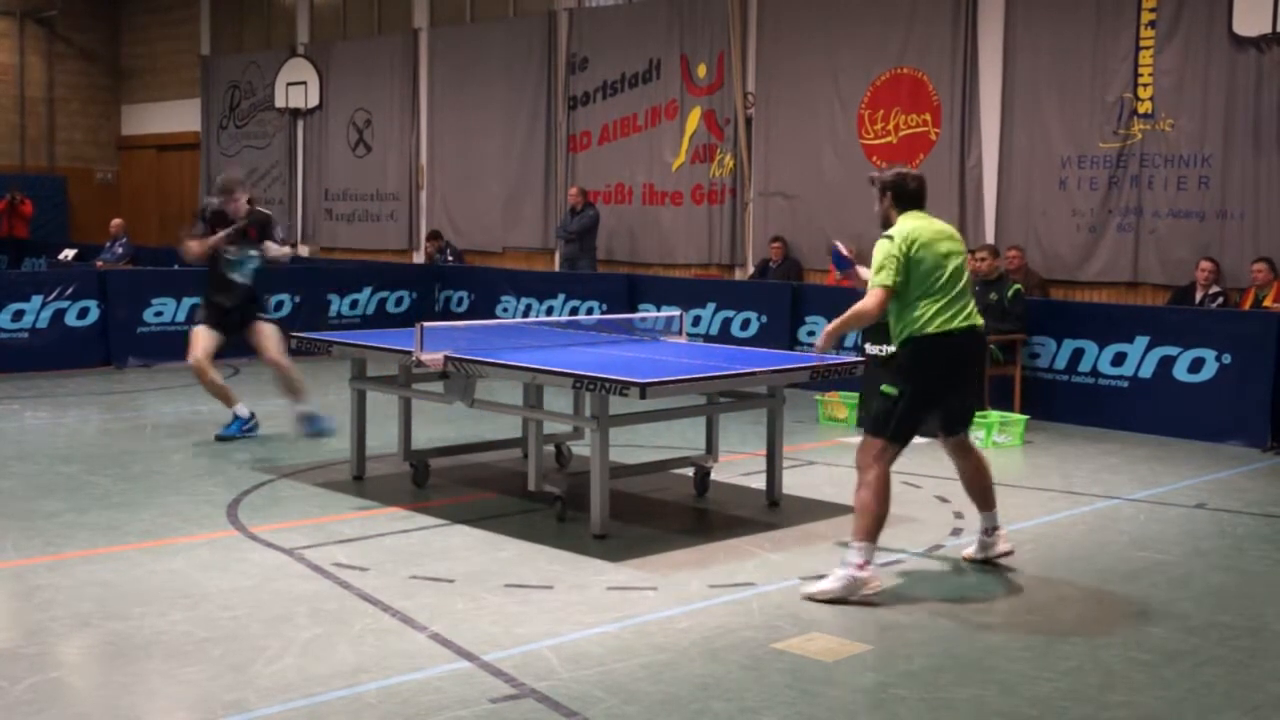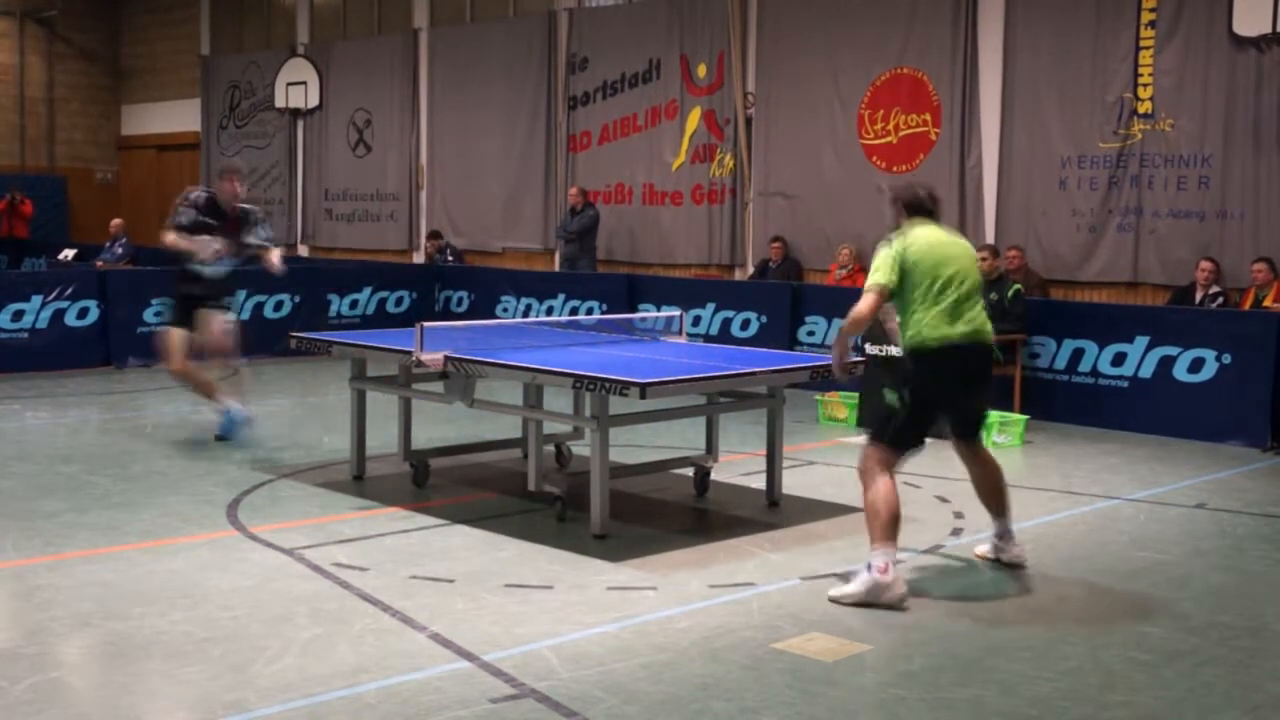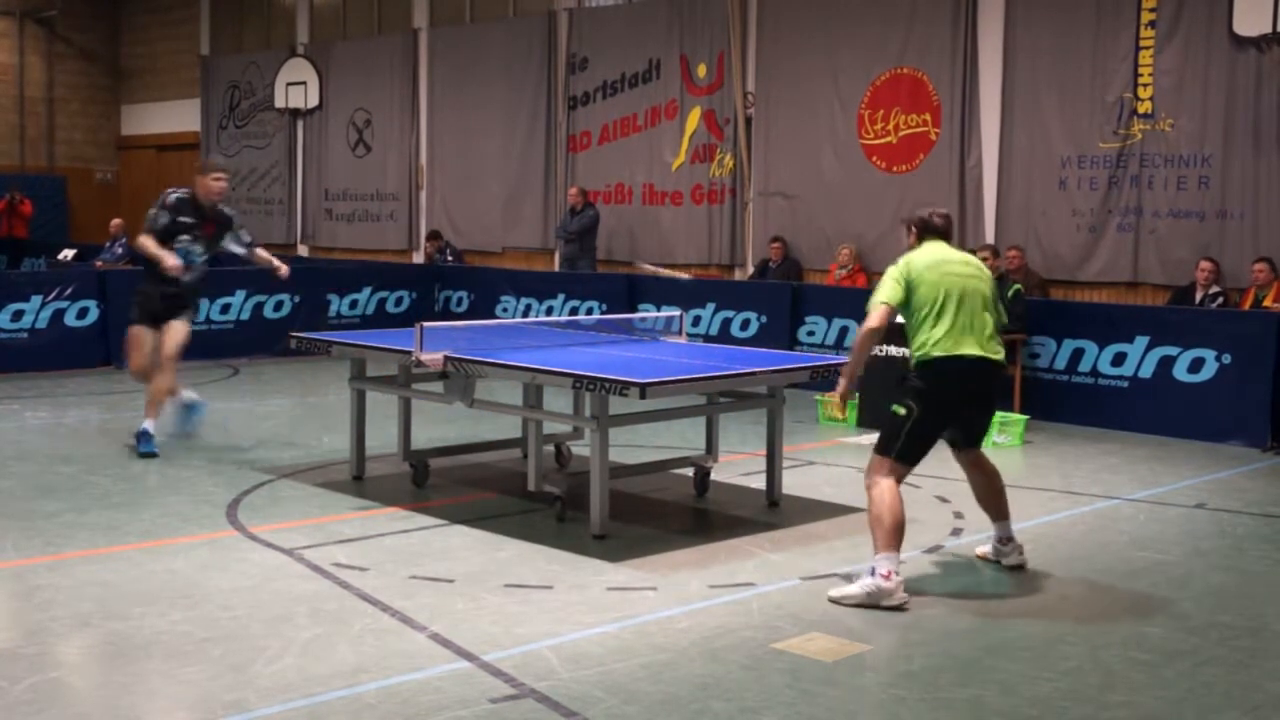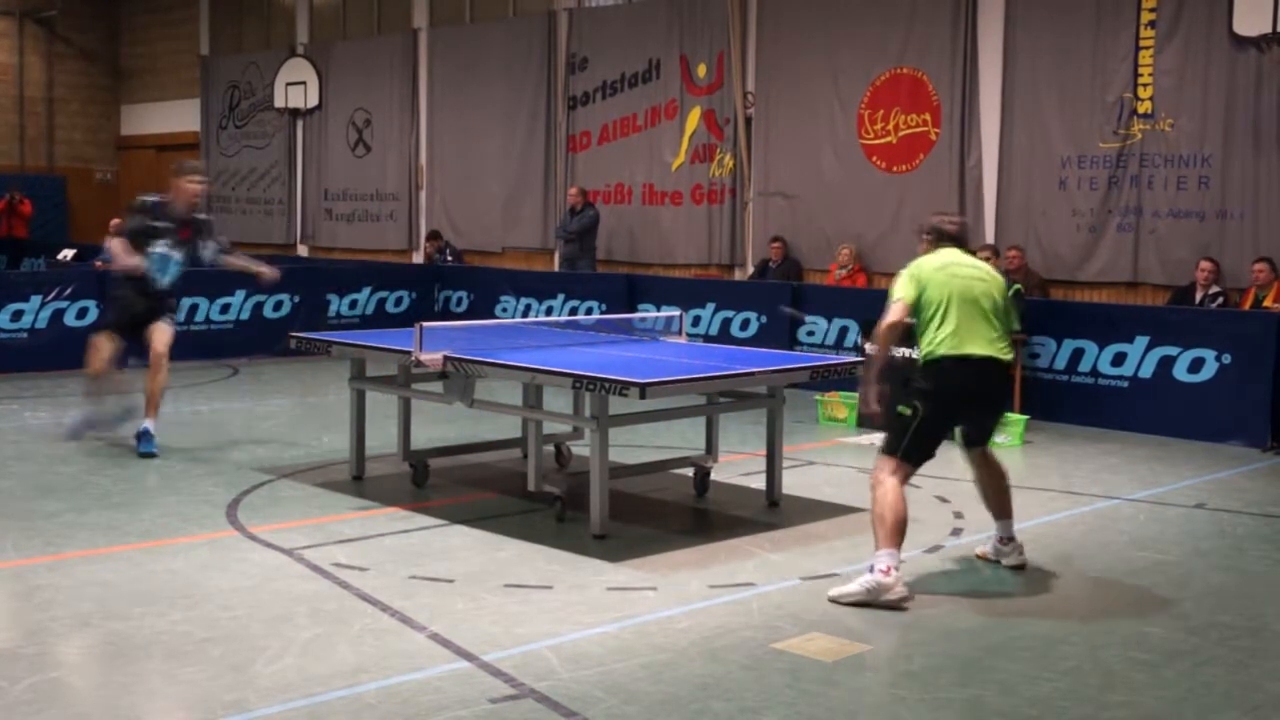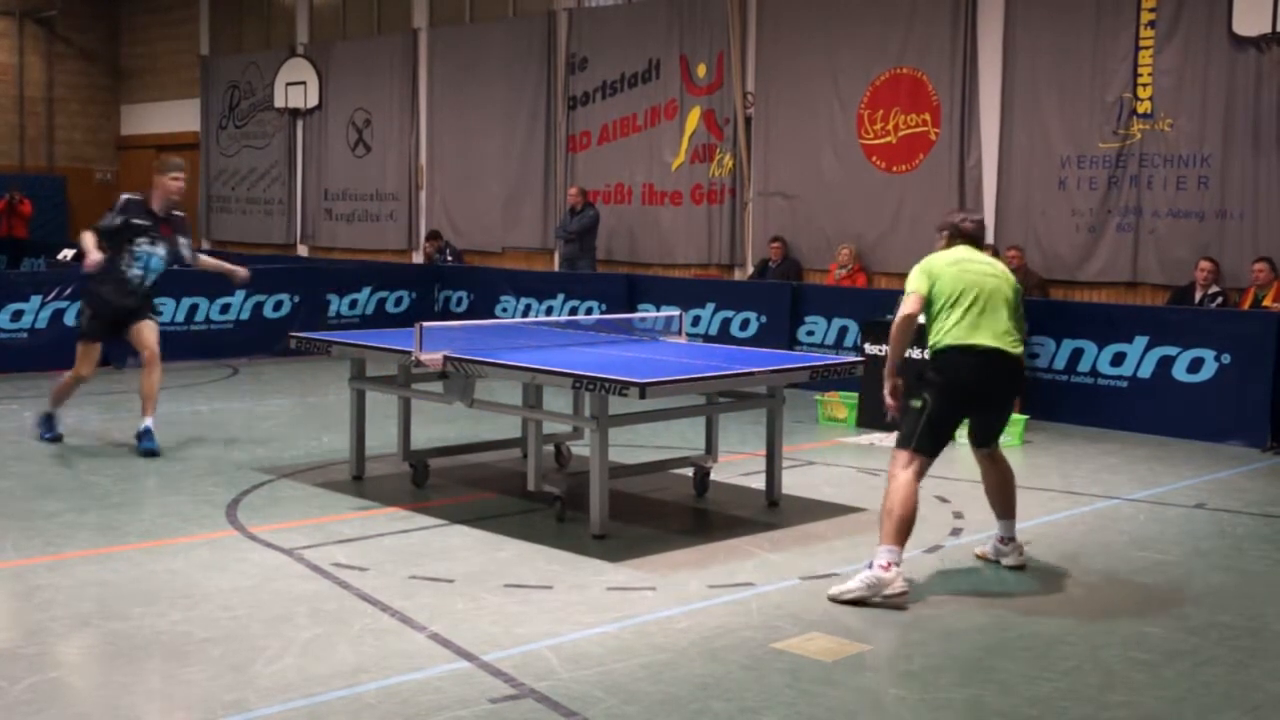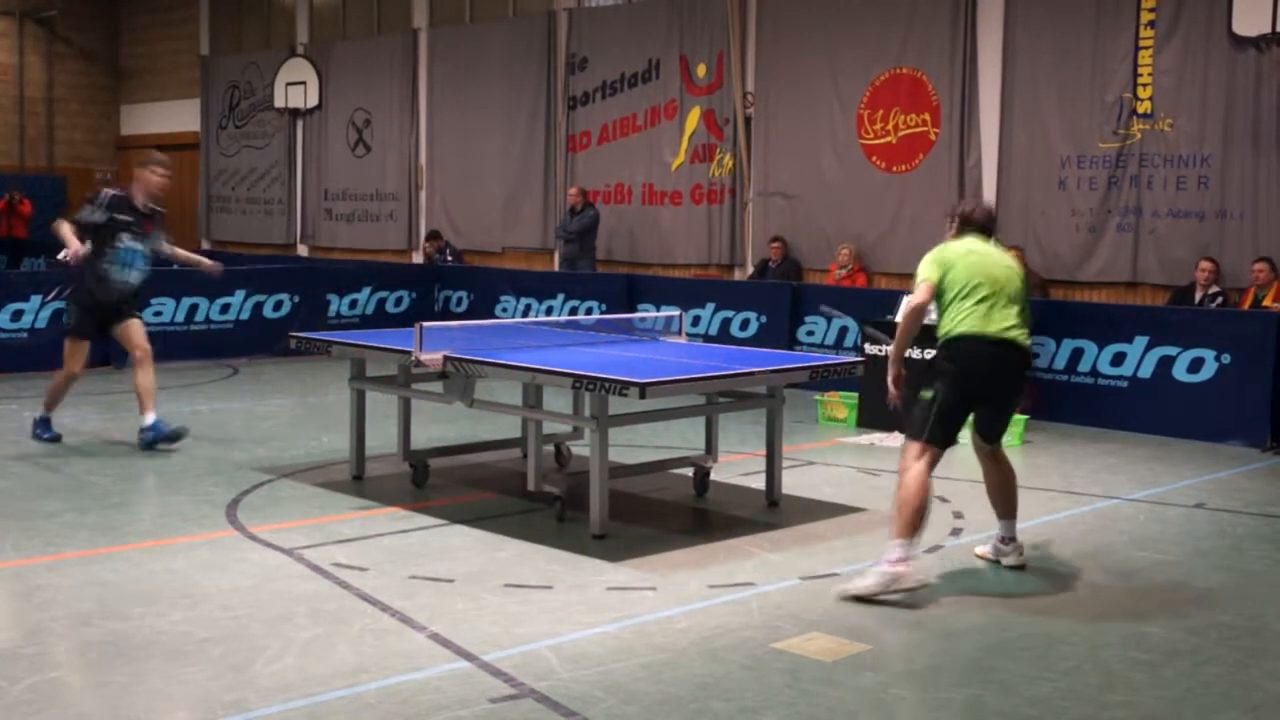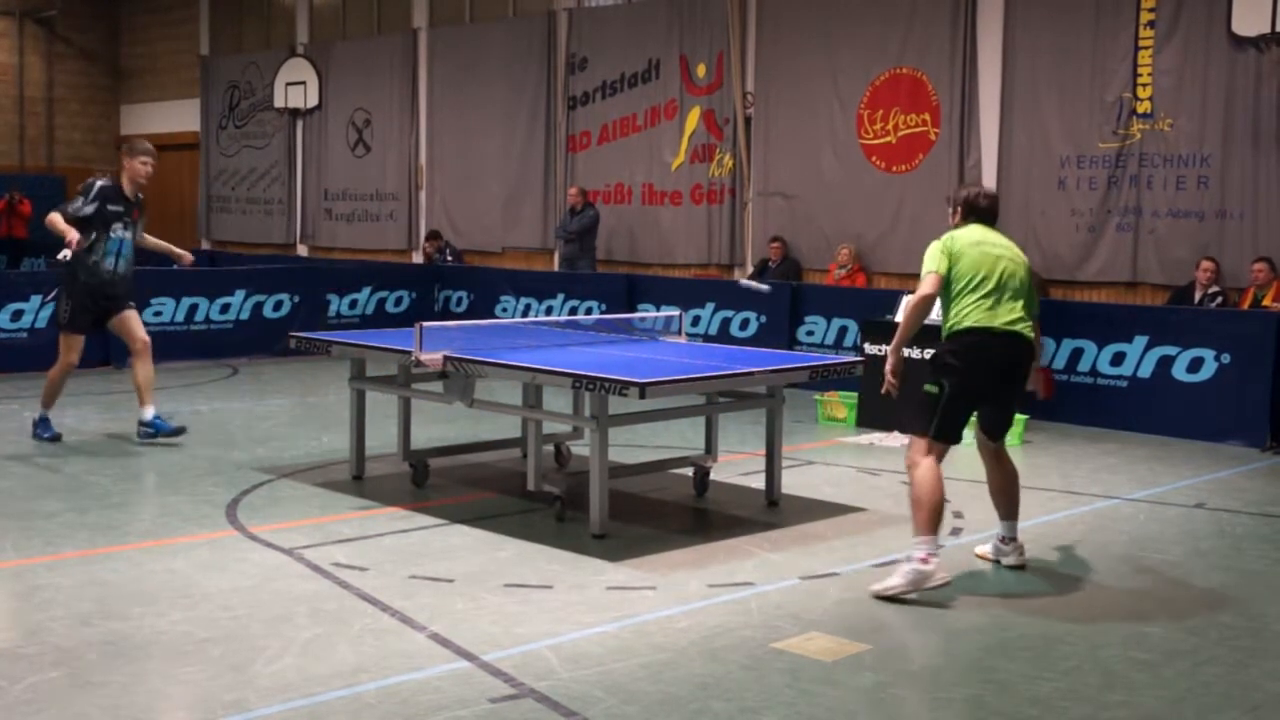
dt=0.1s
person 1, frame 1
left shoulder: (895, 237)
right shoulder: (948, 232)
left elbow: (874, 305)
left wrist: (831, 330)
left hip: (928, 350)
right hip: (969, 345)
left knee: (873, 456)
right knee: (959, 443)
left ankle: (859, 568)
right ankle: (992, 536)
person 1, frame 2
left shoulder: (898, 246)
right shoulder: (962, 246)
left elbow: (864, 312)
left wrist: (841, 348)
left hip: (932, 359)
right hip: (976, 354)
left knee: (876, 463)
right knee: (970, 448)
left ankle: (882, 572)
right ankle: (1006, 541)
person 1, frame 3
left shoulder: (907, 265)
right shoulder: (979, 268)
left elbow: (875, 326)
left wrist: (847, 376)
left hip: (939, 372)
right hip: (987, 373)
left knee: (882, 472)
right knee: (969, 454)
left ankle: (885, 576)
right ankle: (1007, 544)
person 1, frame 4
left shoulder: (919, 268)
right shoulder: (992, 275)
left elbow: (892, 323)
right elbow: (1009, 333)
left wrist: (872, 380)
left hip: (945, 371)
right hip: (995, 373)
left knee: (888, 472)
right knee: (978, 451)
left ankle: (885, 573)
right ankle: (1007, 544)
person 1, frame 5
left shoulder: (932, 264)
right shoulder: (1004, 273)
left elbow: (908, 314)
left wrist: (890, 373)
left hip: (954, 363)
right hip: (1005, 367)
left knee: (905, 466)
right knee: (987, 448)
left ankle: (884, 568)
right ankle: (1008, 543)
person 1, frame 6
left shoulder: (944, 253)
right shoulder: (1011, 264)
left elbow: (919, 302)
left wrist: (895, 361)
right wrist: (1013, 382)
left hip: (965, 352)
right hip: (1013, 357)
left knee: (917, 457)
right knee: (989, 446)
left ankle: (897, 562)
right ankle: (1008, 542)
person 1, frame 7
left shoulder: (948, 243)
right shoulder: (1016, 254)
left elbow: (926, 294)
right elbow: (1032, 322)
left wrist: (894, 351)
right wrist: (1034, 371)
left hip: (967, 348)
right hip: (1014, 351)
left knee: (922, 453)
right knee: (992, 445)
left ankle: (923, 560)
right ankle: (1008, 542)
person 2, frame 1
left shoulder: (264, 218)
right shoulder: (211, 212)
left elbow: (284, 250)
right elbow: (190, 254)
left wrist: (279, 251)
right wrist: (219, 238)
left hip: (250, 302)
right hip: (217, 302)
left knee: (276, 360)
right knee: (196, 362)
left ankle: (305, 411)
right ankle: (243, 416)
person 2, frame 2
left shoulder: (249, 216)
right shoulder: (196, 200)
left elbow: (267, 249)
right elbow: (169, 239)
left wrist: (273, 259)
right wrist: (196, 246)
left hip: (214, 294)
right hip: (185, 293)
left knee: (212, 343)
right knee: (178, 367)
left ankle: (232, 406)
right ankle: (229, 406)
person 2, frame 3
left shoulder: (225, 219)
right shoulder: (173, 201)
left elbow: (249, 250)
right elbow: (142, 240)
left wrist: (276, 264)
right wrist: (164, 255)
left hip: (183, 297)
right hip: (152, 291)
left knee: (168, 355)
right knee: (139, 366)
left ankle: (147, 429)
right ankle: (187, 399)
person 2, frame 4
left shoulder: (199, 224)
right shoulder: (148, 207)
left elbow: (218, 256)
right elbow: (116, 240)
left wrist: (255, 267)
right wrist: (122, 256)
left hip: (159, 304)
right hip: (124, 297)
left knee: (159, 354)
right knee: (97, 368)
left ankle: (147, 429)
right ankle: (96, 410)
person 2, frame 5
left shoulder: (177, 222)
right shoulder: (128, 205)
left elbow: (189, 258)
right elbow: (91, 234)
left wrist: (228, 269)
right wrist: (92, 252)
left hip: (138, 303)
right hip: (103, 298)
left knee: (151, 353)
right knee: (83, 372)
left ankle: (147, 428)
right ankle: (49, 415)
person 2, frame 6
left shoulder: (154, 216)
right shoulder: (110, 199)
left elbow: (160, 248)
right elbow: (64, 224)
left wrist: (200, 261)
right wrist: (73, 242)
left hip: (122, 300)
right hip: (87, 295)
left knee: (142, 352)
right knee: (72, 370)
left ankle: (150, 425)
right ankle: (43, 419)
person 2, frame 7
left shoulder: (138, 203)
right shoulder: (98, 189)
right elbow: (54, 217)
left wrist: (174, 251)
right wrist: (69, 232)
left hip: (115, 289)
right hip: (81, 287)
left knee: (142, 344)
right knee: (69, 361)
left ankle: (148, 419)
right ankle: (42, 419)
